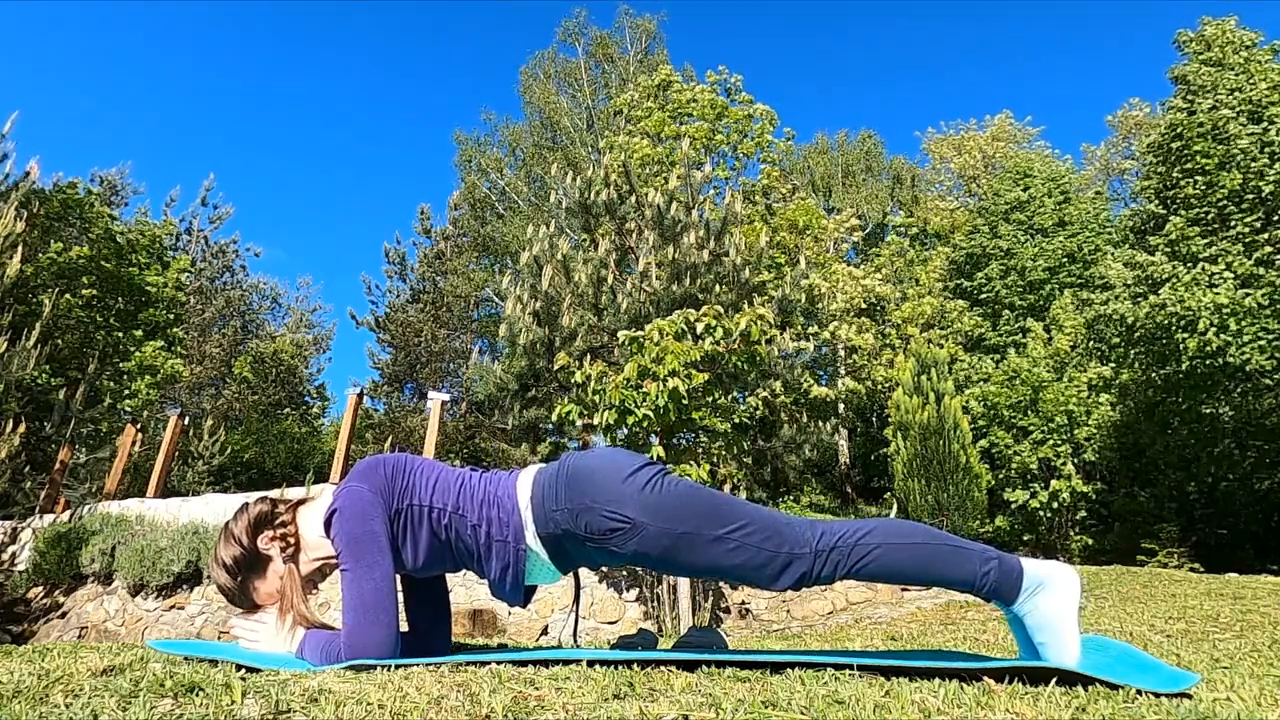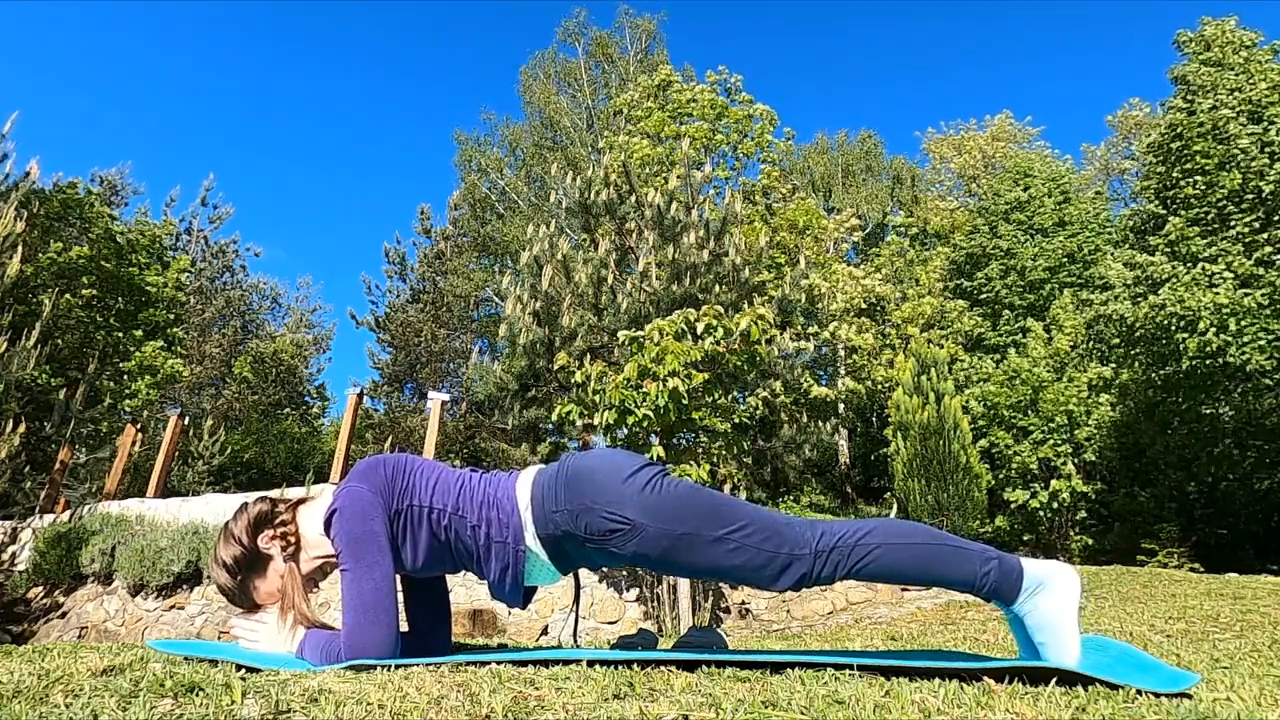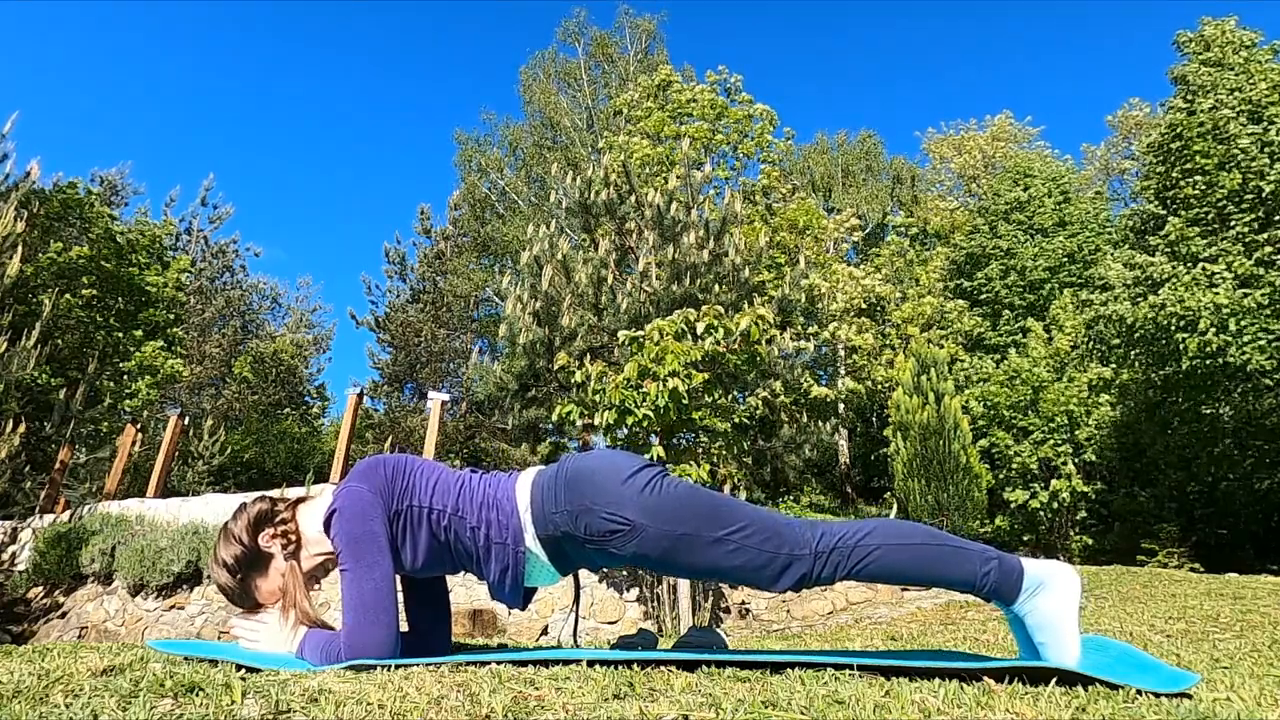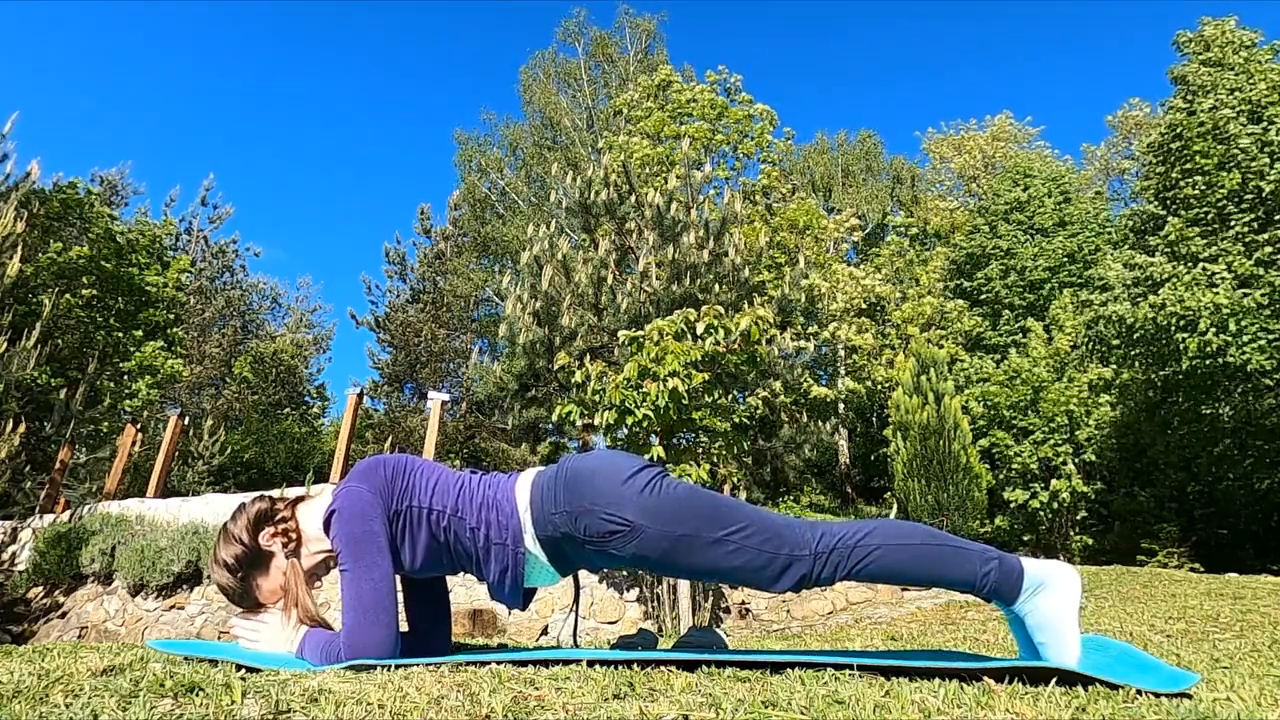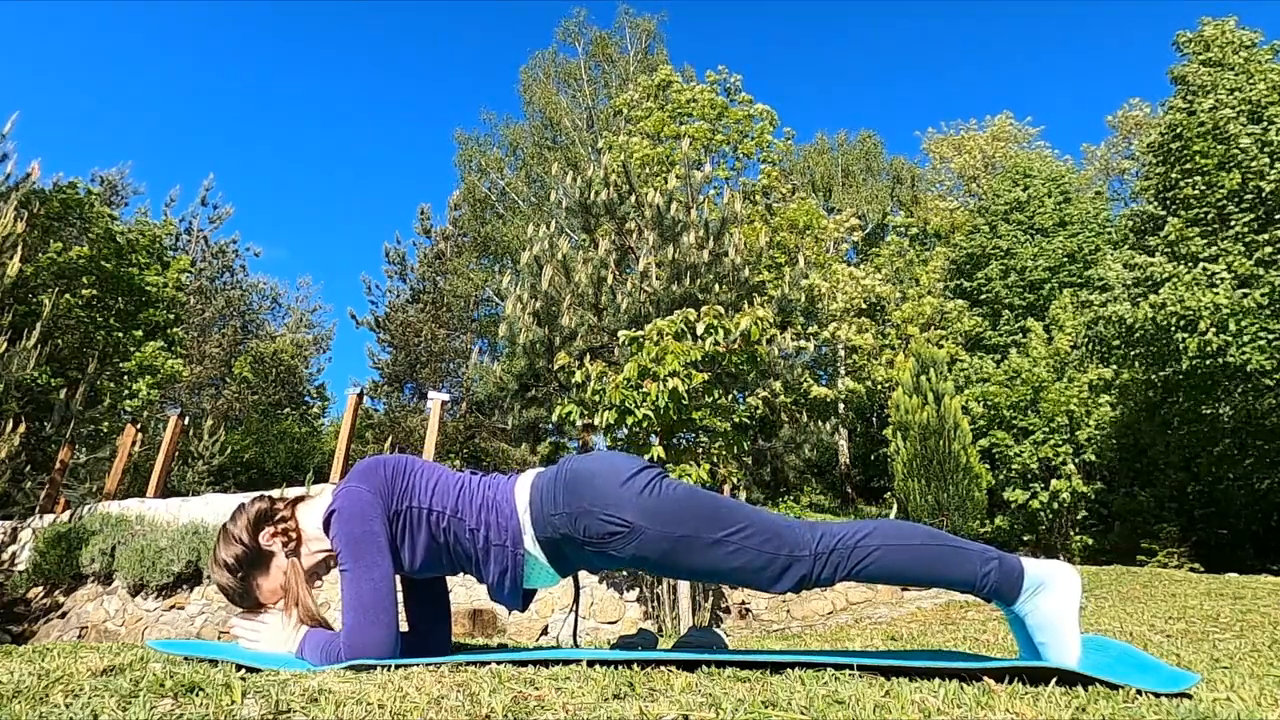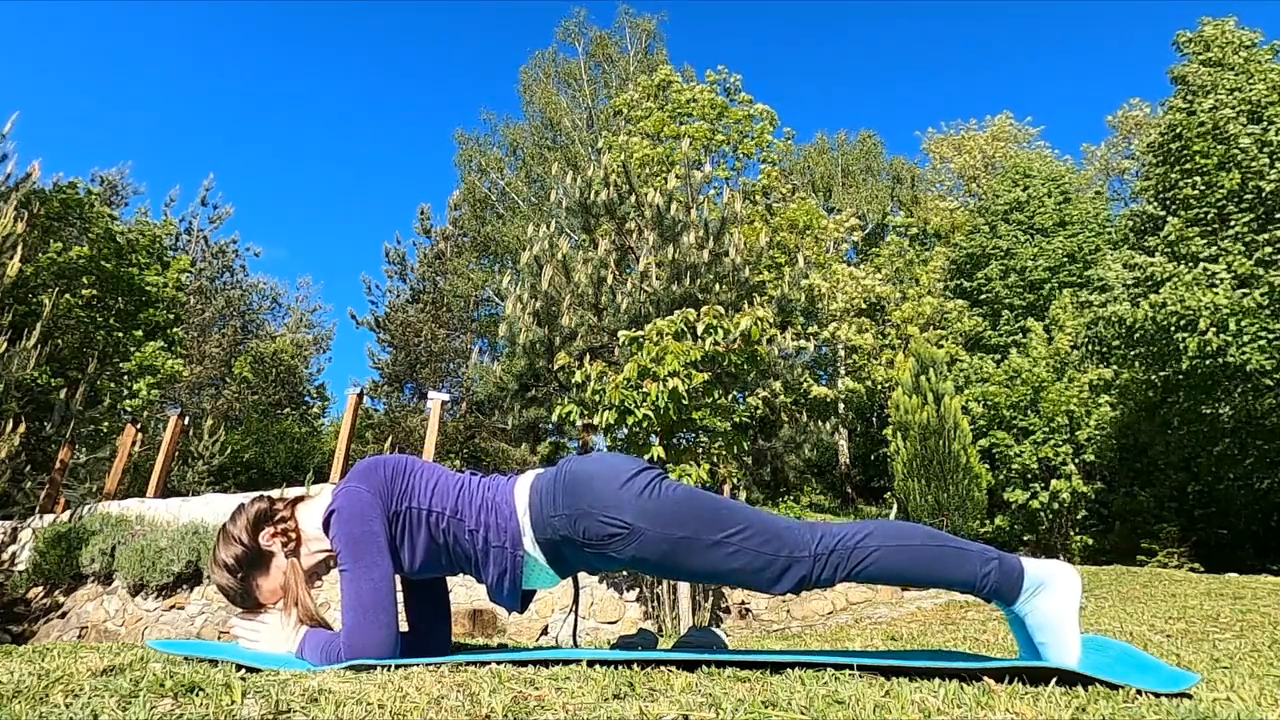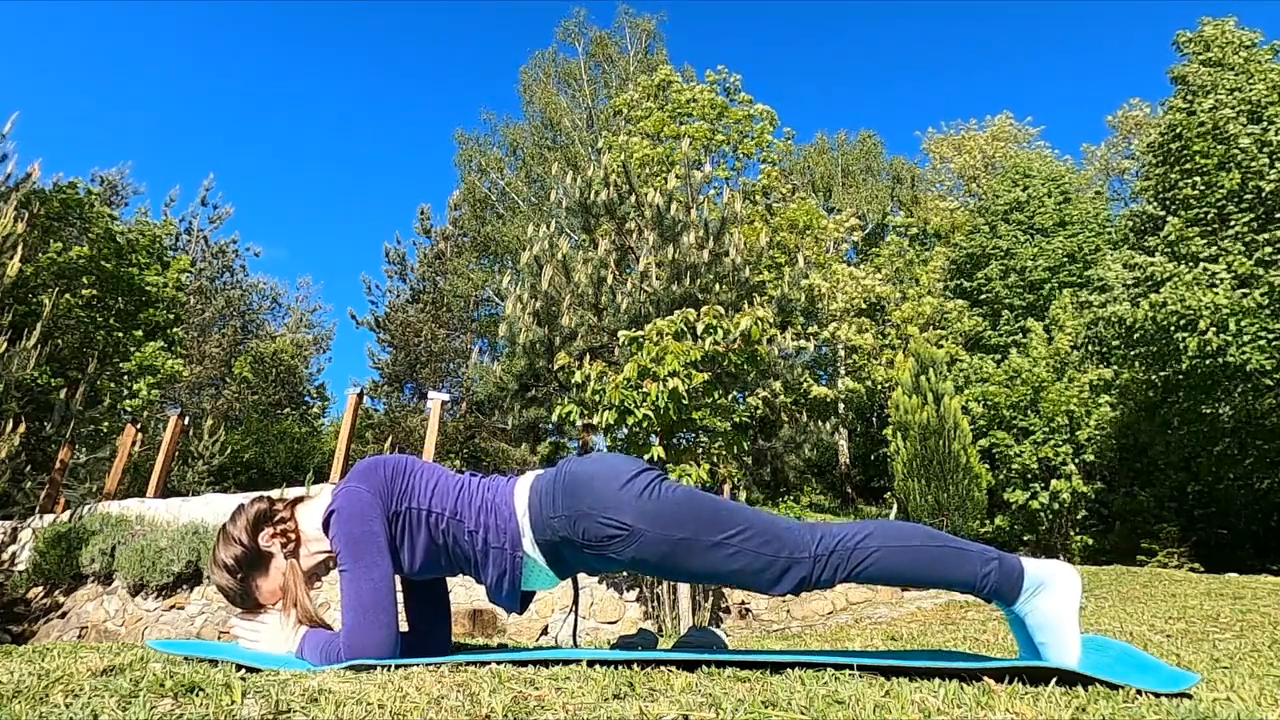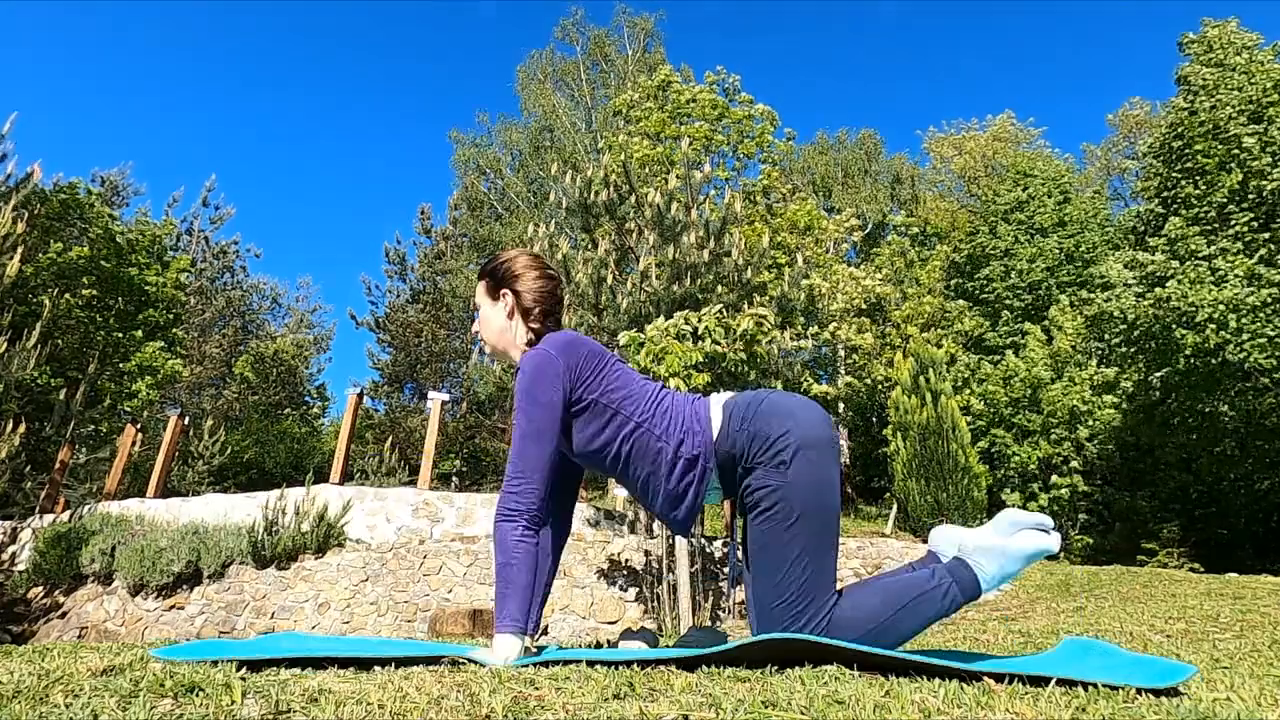
dt=0.1s
person 1, frame 1
left shoulder: (359, 499)
right shoulder: (386, 523)
left elbow: (374, 645)
right elbow: (428, 643)
left wrist: (295, 640)
right wrist: (305, 625)
left hip: (594, 506)
right hip: (588, 508)
left knee: (811, 554)
right knee: (809, 552)
left ankle: (1021, 580)
right ankle: (1015, 581)
person 1, frame 2
left shoulder: (357, 498)
right shoulder: (388, 524)
left elbow: (373, 645)
right elbow: (428, 644)
left wrist: (295, 639)
right wrist: (307, 626)
left hip: (594, 507)
right hip: (589, 506)
left knee: (811, 554)
right knee: (811, 550)
left ankle: (1022, 580)
right ankle: (1015, 582)
person 1, frame 3
left shoulder: (360, 497)
right shoulder: (386, 518)
left elbow: (373, 646)
right elbow: (427, 643)
left wrist: (293, 639)
right wrist: (301, 621)
left hip: (593, 508)
right hip: (588, 511)
left knee: (812, 554)
right knee: (812, 551)
left ankle: (1021, 580)
right ankle: (1015, 580)
person 1, frame 4
left shoulder: (358, 498)
right shoulder: (388, 520)
left elbow: (372, 645)
right elbow: (428, 643)
left wrist: (294, 638)
right wrist: (303, 622)
left hip: (593, 508)
right hip: (589, 508)
left knee: (811, 555)
right knee: (813, 551)
left ankle: (1022, 580)
right ankle: (1015, 579)
person 1, frame 5
left shoulder: (358, 496)
right shoulder: (380, 517)
left elbow: (371, 643)
right elbow: (430, 642)
left wrist: (297, 639)
right wrist: (300, 625)
left hip: (594, 508)
right hip: (586, 510)
left knee: (812, 554)
right knee: (813, 551)
left ankle: (1022, 578)
right ankle: (1014, 581)
person 1, frame 6
left shoulder: (356, 496)
right shoulder: (384, 521)
left elbow: (372, 642)
right elbow: (430, 643)
left wrist: (297, 638)
right wrist: (299, 628)
left hip: (594, 511)
right hip: (587, 509)
left knee: (810, 555)
right knee: (811, 551)
left ankle: (1020, 580)
right ankle: (1014, 580)
person 1, frame 7
left shoulder: (359, 496)
right shoulder: (403, 509)
left elbow: (381, 625)
right elbow: (422, 626)
left wrist: (298, 642)
right wrist: (314, 631)
left hip: (607, 505)
right hip: (597, 502)
left knee: (815, 556)
left ankle: (1021, 579)
person 1, frame 8
left shoulder: (549, 359)
right shoulder: (552, 371)
left elbow: (522, 511)
right elbow: (549, 521)
left wrist: (505, 644)
right wrist: (518, 636)
left hip: (772, 440)
right hip: (761, 447)
left knee: (806, 641)
right knee: (802, 635)
left ankle: (975, 563)
right ankle: (956, 556)
